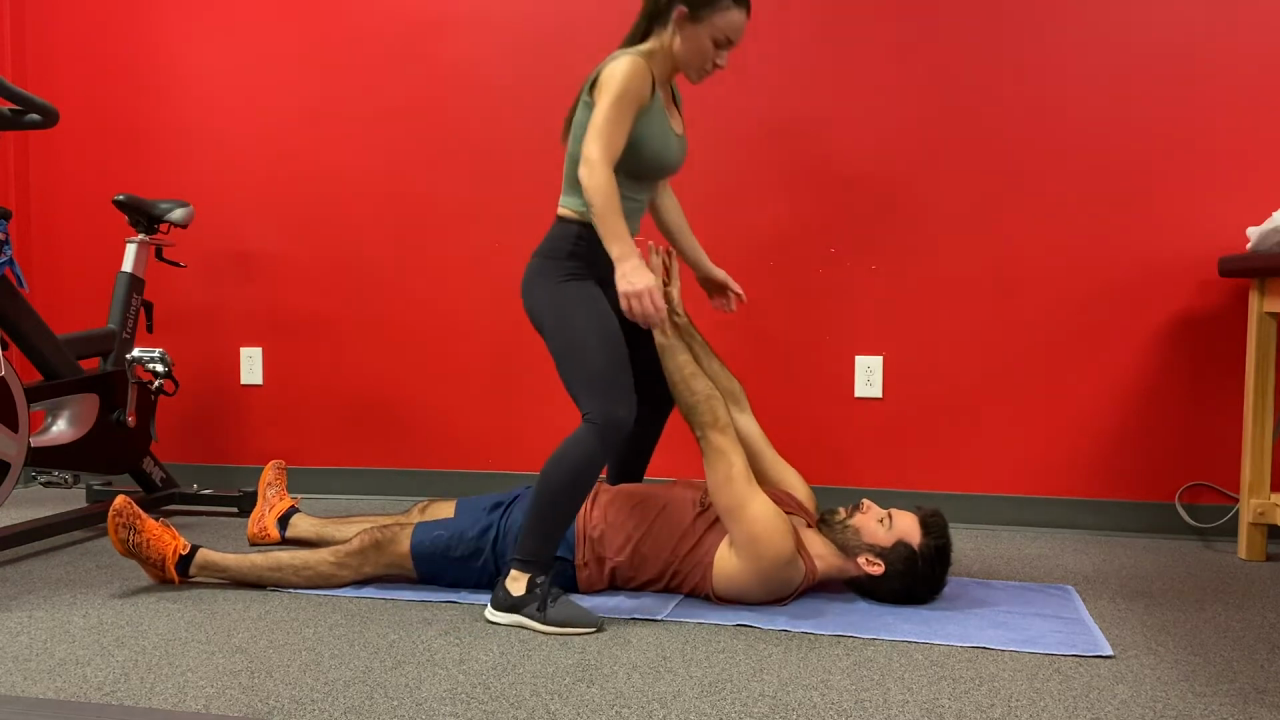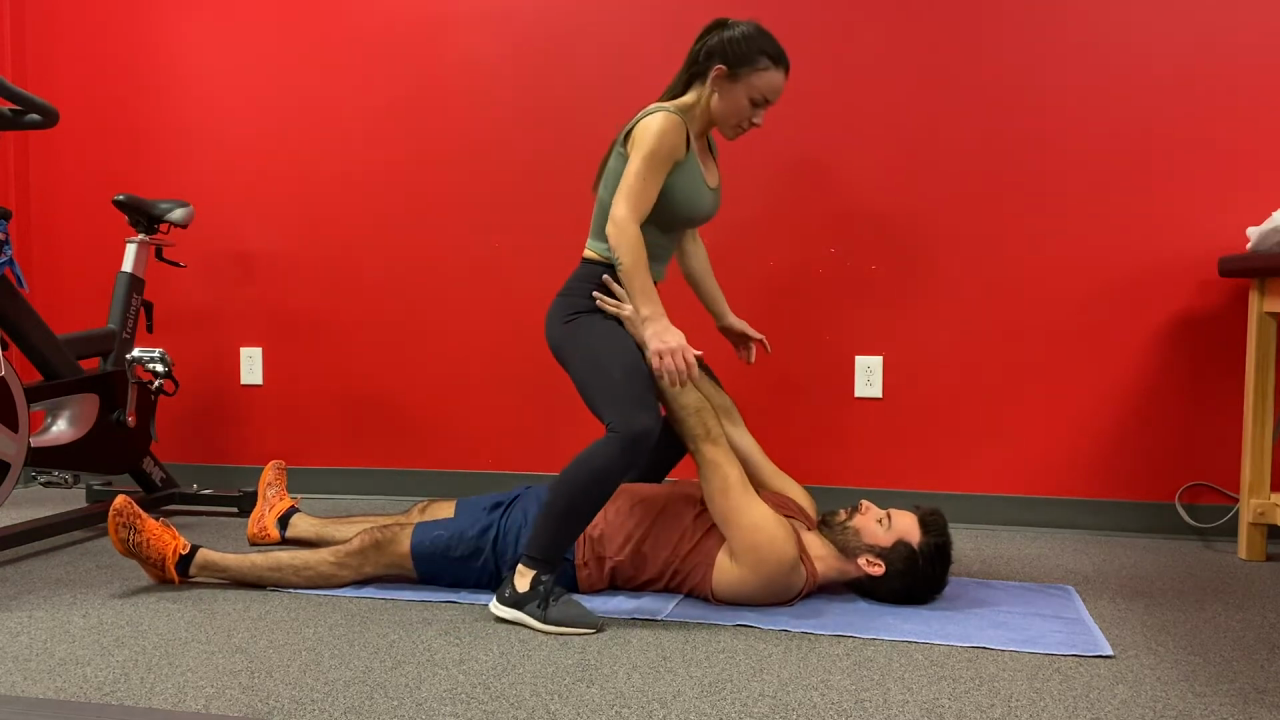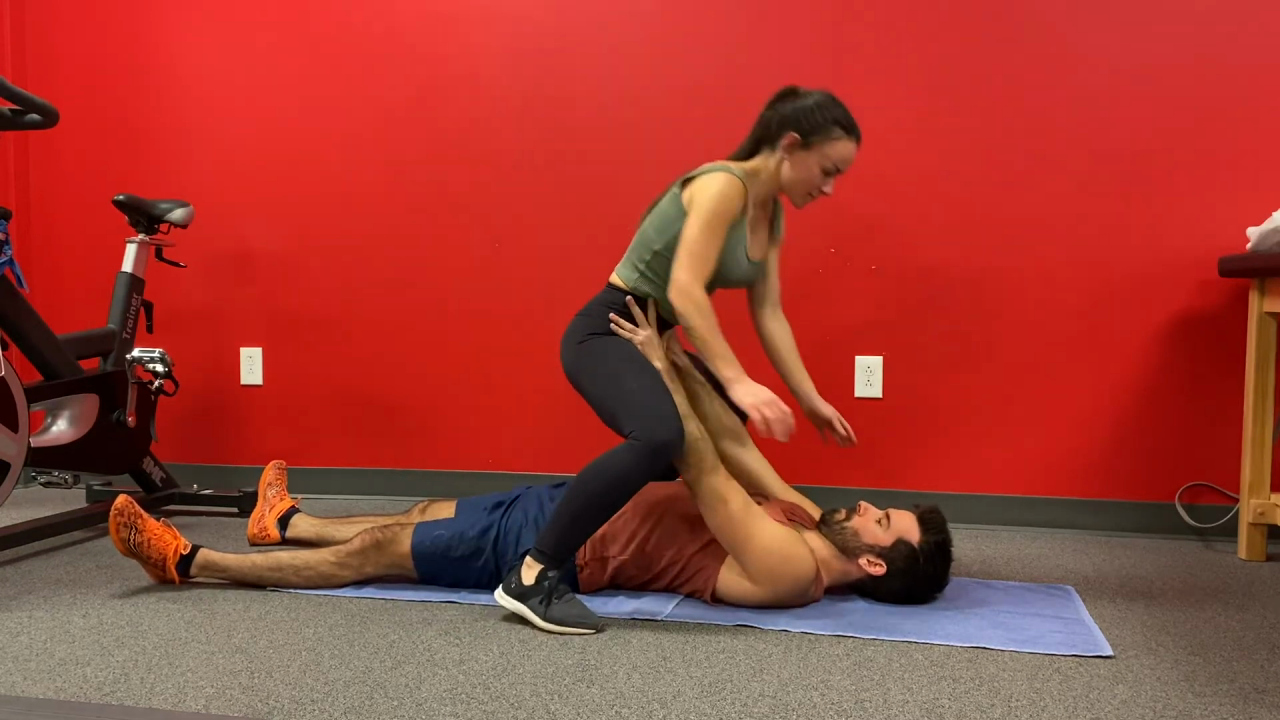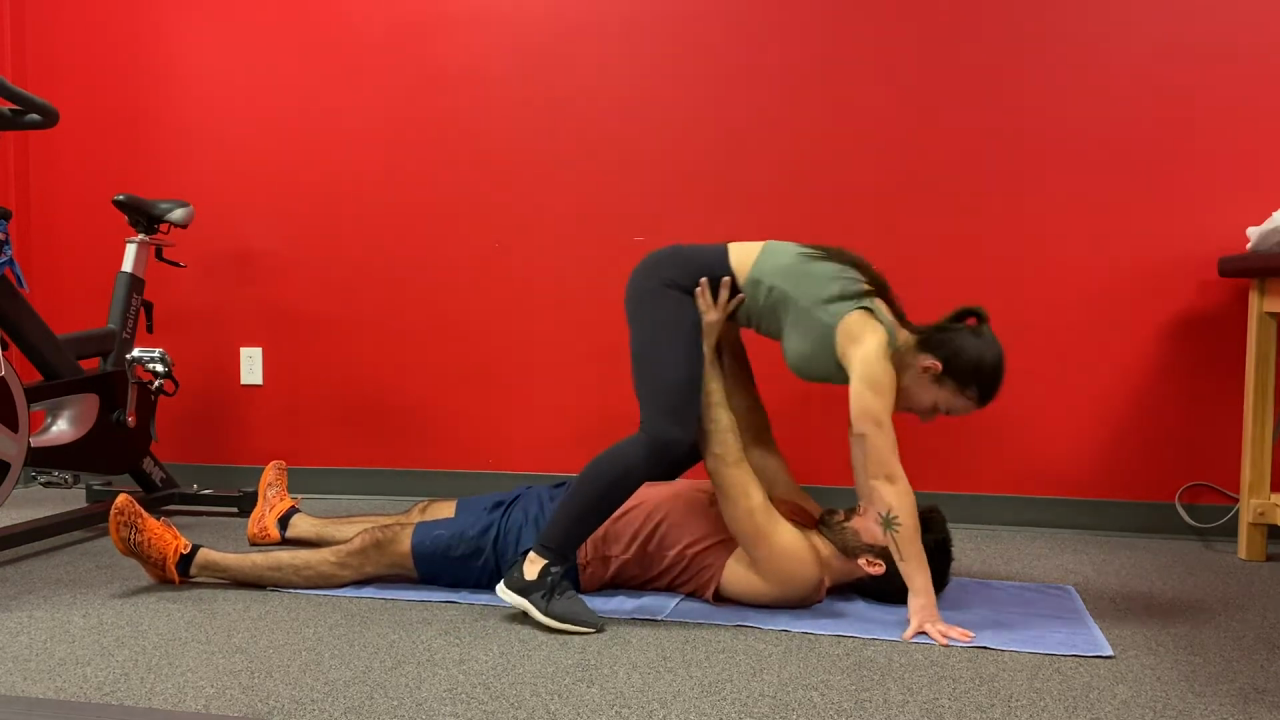
dt=0.5s
person 1, frame 1
left shoulder: (776, 560)
right shoulder: (801, 513)
left elbow: (715, 433)
right elbow: (739, 416)
left wrist: (659, 328)
right wrist: (680, 322)
left hip: (563, 548)
right hip: (580, 505)
left knee: (378, 554)
right knee: (421, 518)
left ankle: (190, 562)
right ankle: (285, 523)
person 1, frame 2
left shoulder: (781, 566)
right shoulder: (799, 518)
left elbow: (708, 446)
right elbow: (728, 426)
left hip: (564, 547)
left knee: (381, 551)
right knee: (423, 518)
left ankle: (187, 562)
right ankle: (284, 526)
person 1, frame 3
left shoulder: (791, 571)
right shoulder: (804, 520)
left elbow: (708, 481)
right elbow: (733, 448)
left wrist: (658, 368)
right wrist: (673, 352)
right hip: (576, 504)
left knee: (380, 552)
right knee: (421, 518)
left ankle: (190, 562)
right ankle: (286, 523)
person 1, frame 4
left shoulder: (796, 573)
right shoulder: (806, 523)
left elbow: (727, 473)
right elbow: (751, 453)
left wrist: (702, 354)
right wrist: (721, 345)
left knee: (378, 554)
right knee: (422, 515)
left ankle: (188, 559)
right ankle: (284, 522)
person 2, frame 1
left shoulder: (665, 86)
right shoulder: (629, 69)
left elbow: (656, 191)
right elbow: (594, 167)
left wrist: (701, 265)
right wrist: (628, 263)
left hip: (600, 269)
right hip: (567, 267)
left knee: (660, 388)
right knee: (609, 416)
right ankle: (518, 587)
person 2, frame 2
left shoulder: (702, 140)
right shoulder: (663, 125)
left elbow: (685, 237)
right elbow: (622, 224)
left wrist: (724, 317)
right wrist: (655, 322)
left hip: (627, 309)
right hip: (592, 305)
right knee: (636, 428)
right ankle: (525, 584)
person 2, frame 3
left shoulder: (772, 214)
right shoulder: (724, 186)
left elbow: (770, 312)
right elbow: (685, 289)
left wrist: (809, 399)
right wrist: (736, 381)
right hip: (603, 332)
right knee: (659, 438)
right ankle: (532, 577)
person 2, frame 4
left shoulder: (891, 343)
right shoulder: (872, 346)
left elbow: (869, 464)
right elbow: (887, 479)
right wrist: (922, 598)
right hip: (674, 282)
left knee: (705, 431)
right knee: (666, 436)
right ankle: (535, 571)
